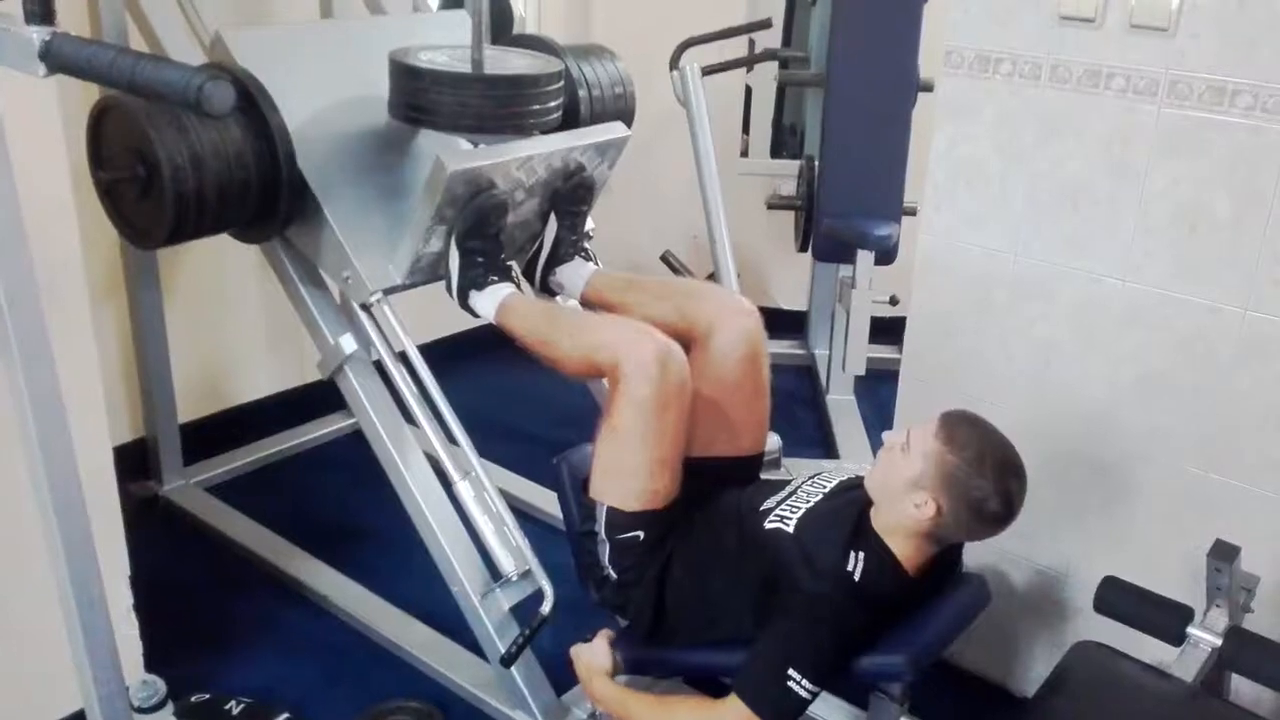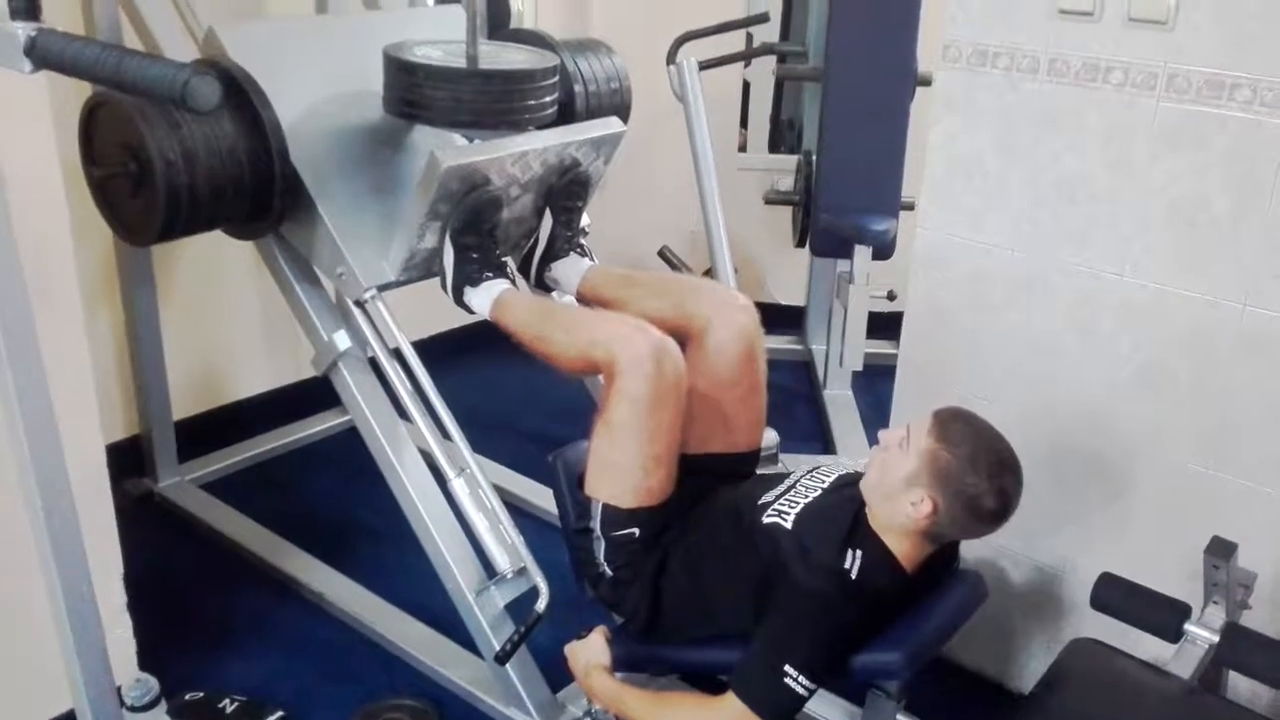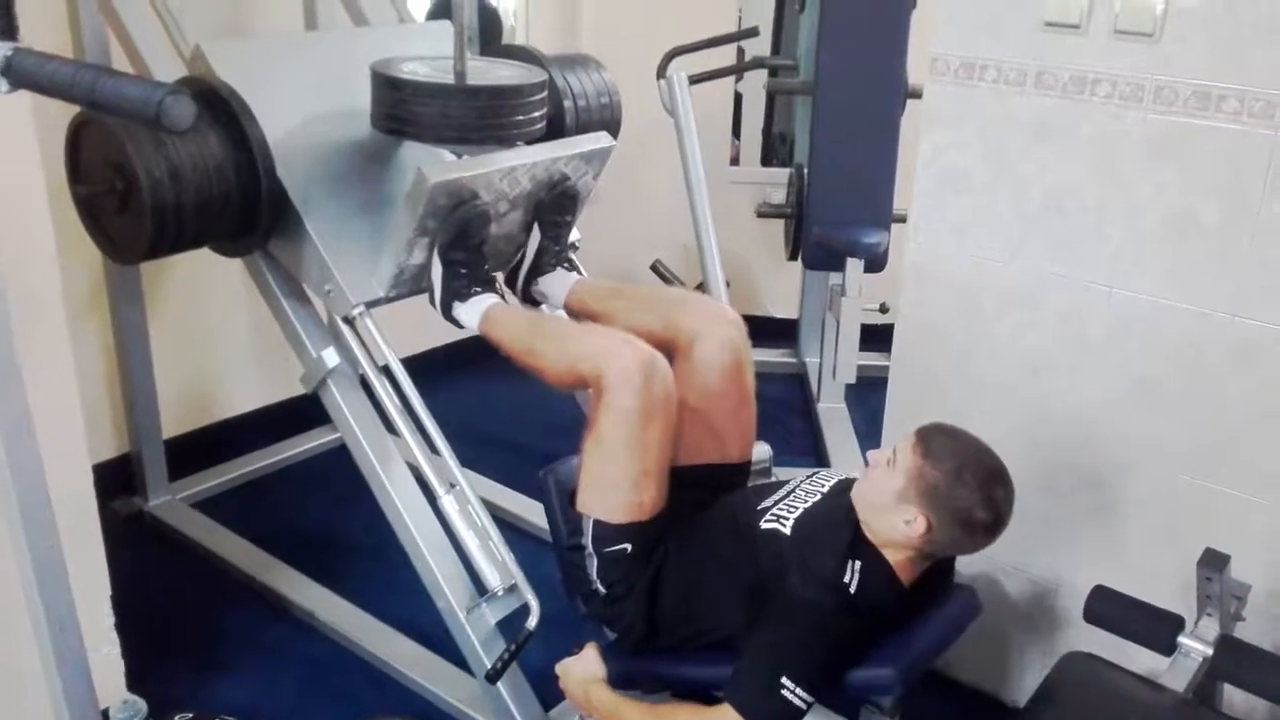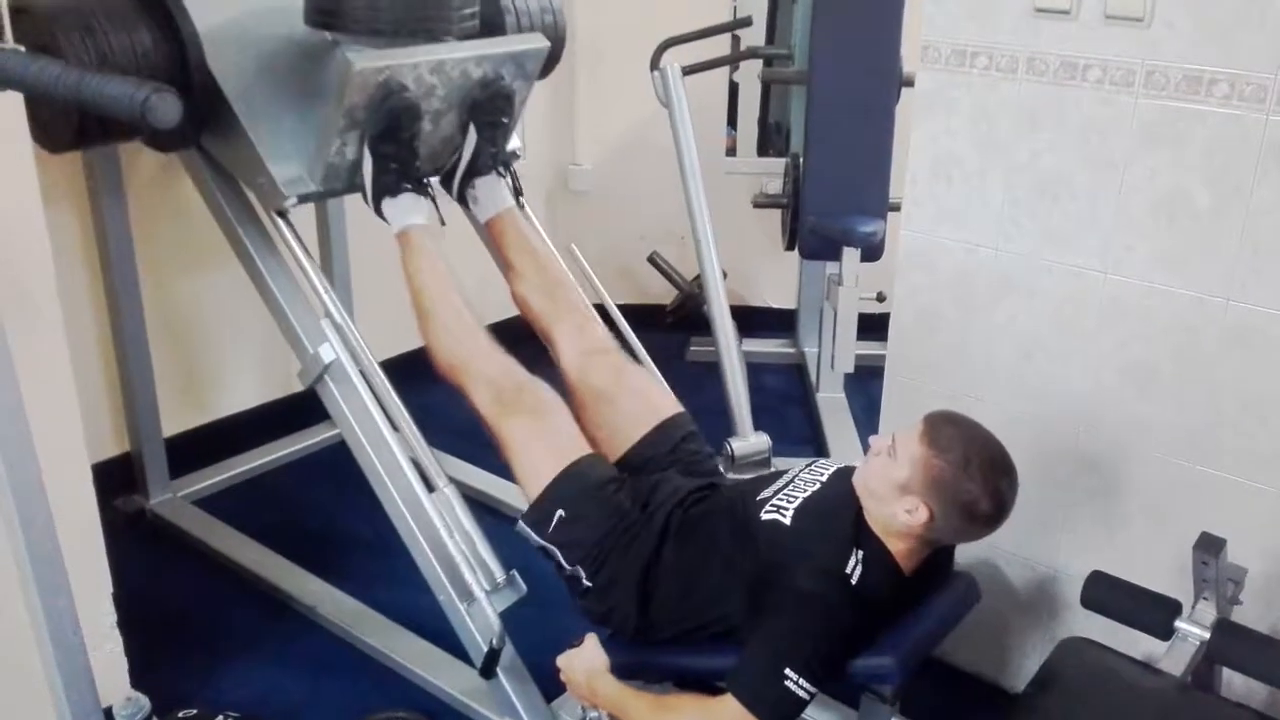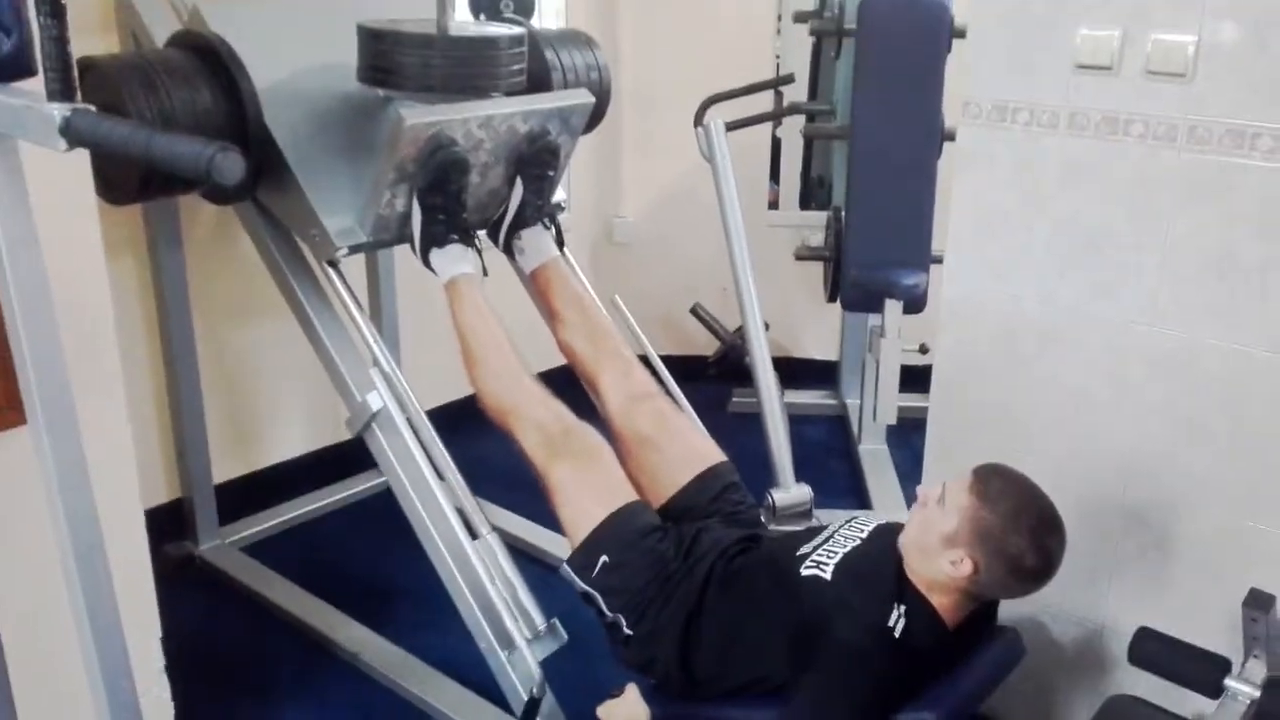
dt=1s
person 1, frame 1
left shoulder: (833, 600)
right shoulder: (925, 545)
left hip: (646, 571)
right hip: (720, 509)
left knee: (647, 356)
right knee: (730, 320)
left ankle: (493, 296)
right ankle: (569, 272)
person 1, frame 2
left shoulder: (831, 595)
right shoulder: (922, 537)
left hip: (639, 567)
right hip: (717, 503)
left knee: (644, 352)
right knee: (727, 317)
left ankle: (488, 291)
right ankle: (566, 268)
person 1, frame 3
left shoulder: (826, 607)
right shoulder: (916, 552)
left hip: (632, 582)
right hip: (709, 512)
left knee: (631, 366)
right knee: (713, 331)
left ankle: (476, 305)
right ankle: (552, 280)
person 1, frame 4
left shoulder: (827, 597)
right shoulder: (911, 531)
left hip: (626, 561)
right hip: (695, 499)
left knee: (508, 389)
right knee: (582, 339)
left ankle: (409, 211)
right ankle: (486, 188)
person 1, frame 5
left shoulder: (869, 648)
right shoulder: (955, 587)
left hip: (667, 609)
right hip: (738, 550)
left knee: (556, 432)
right knee: (627, 385)
left ankle: (454, 260)
right ankle: (530, 238)
